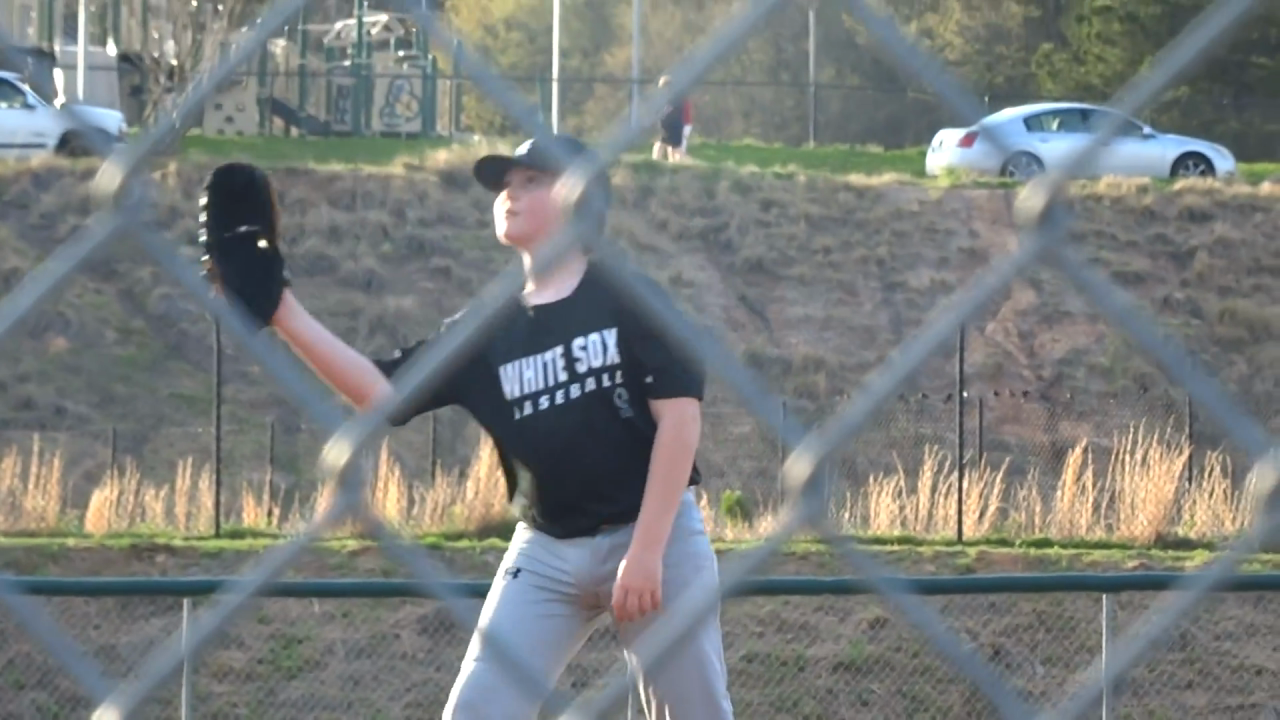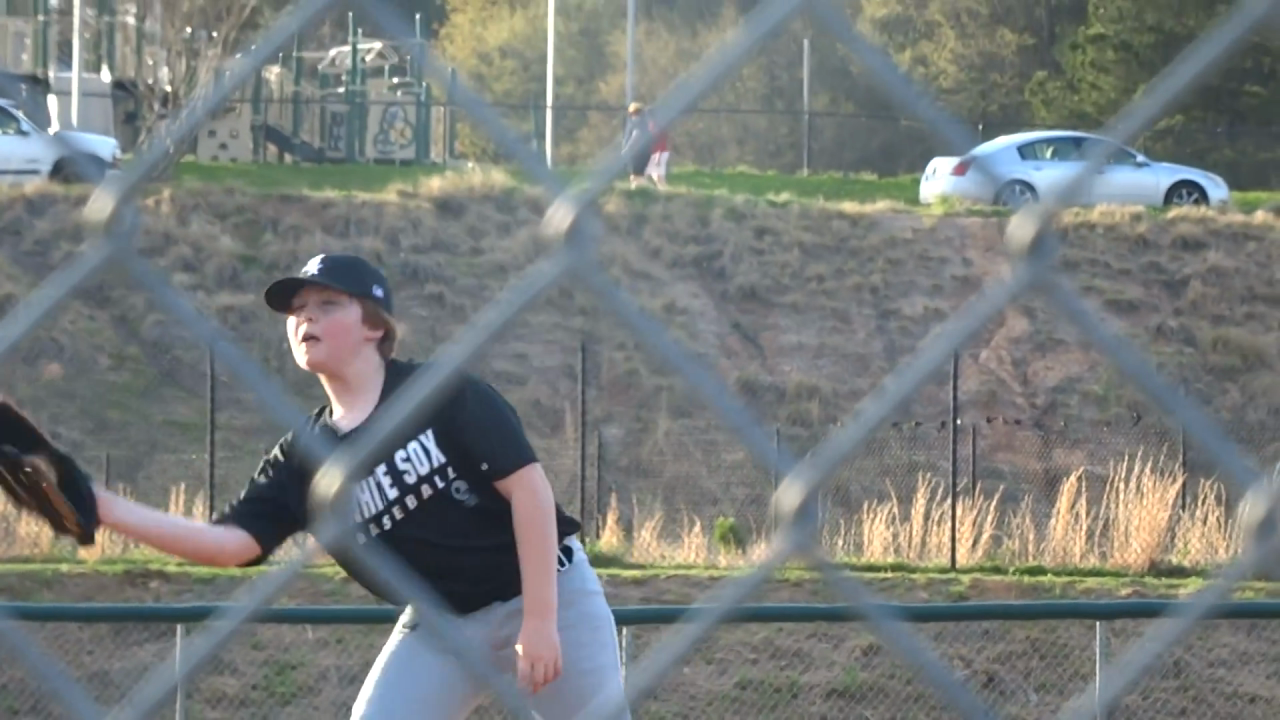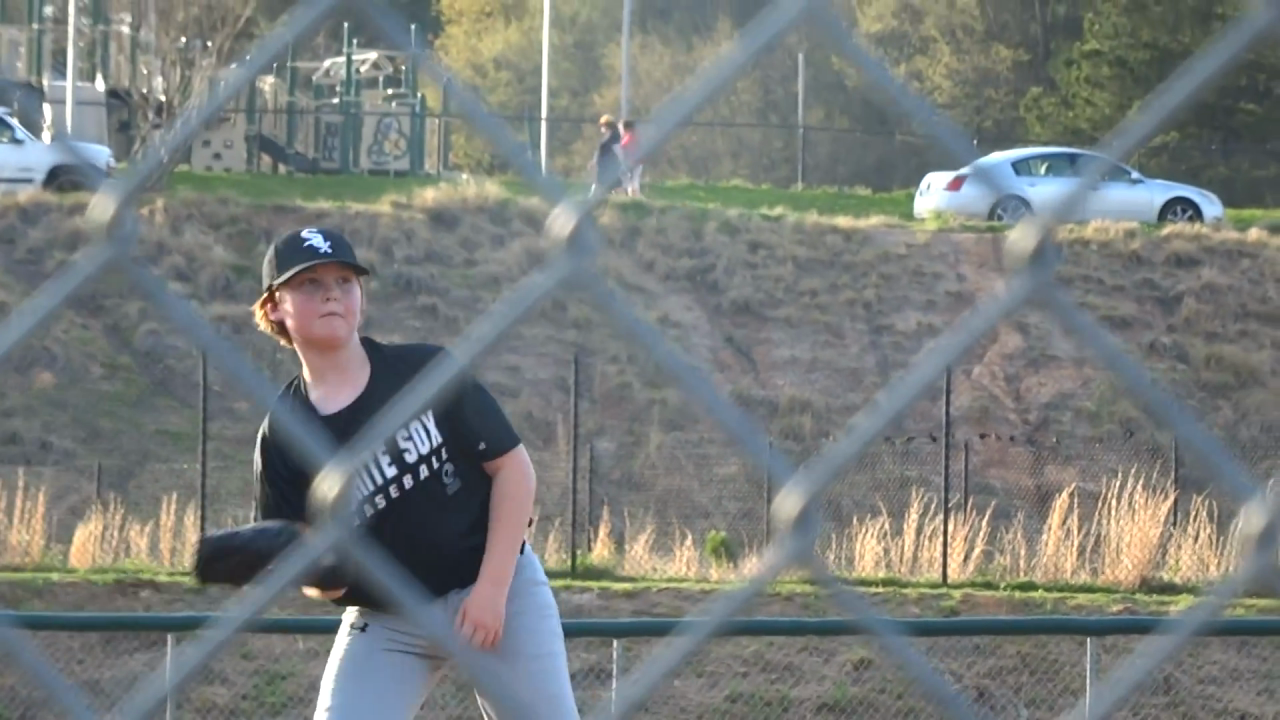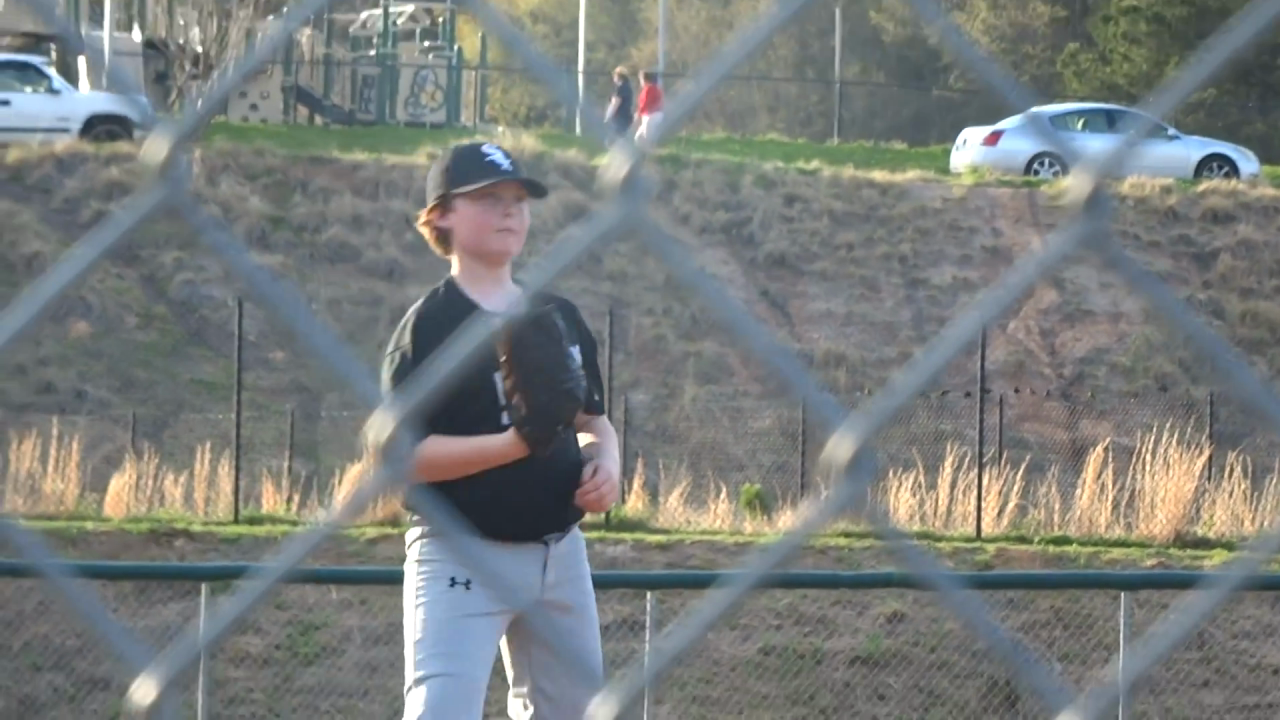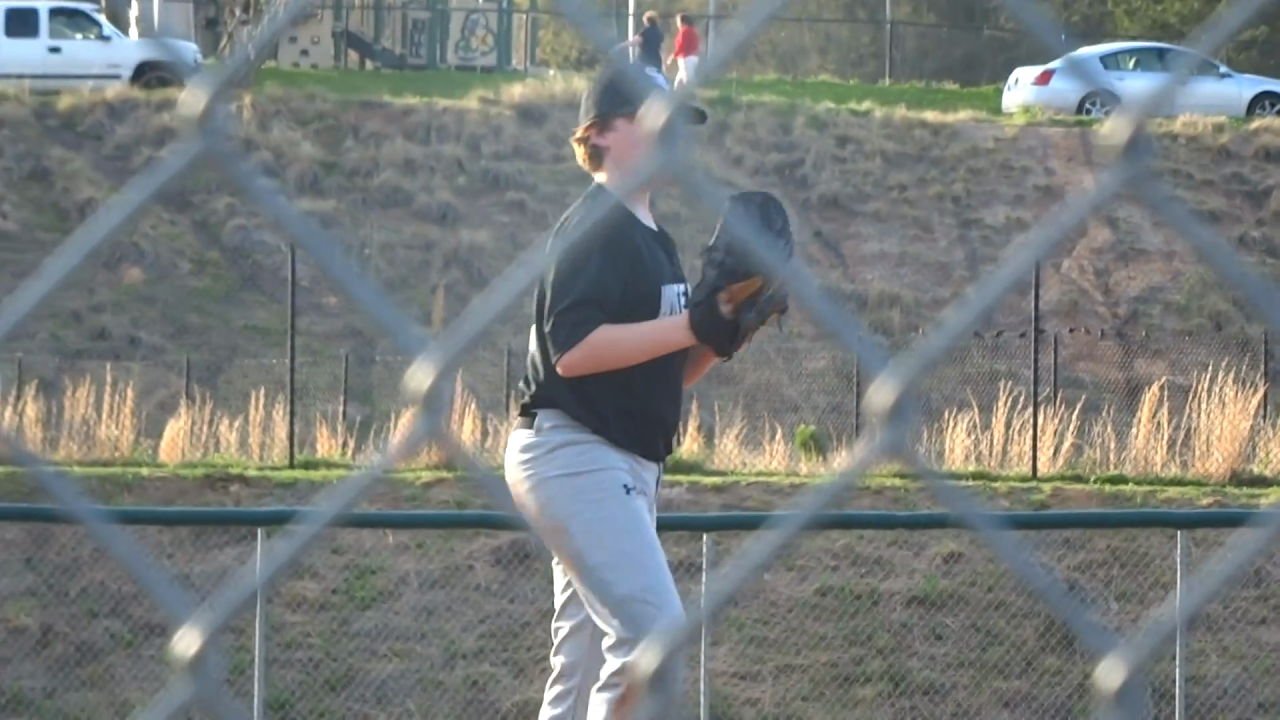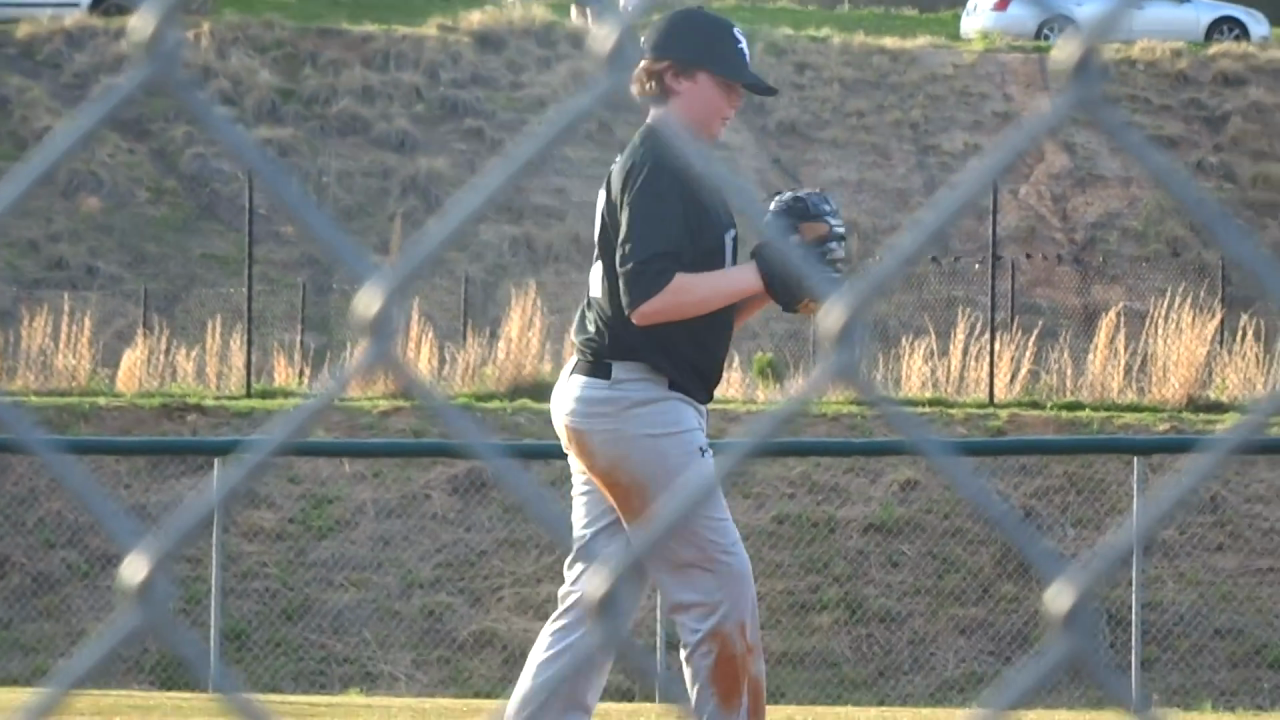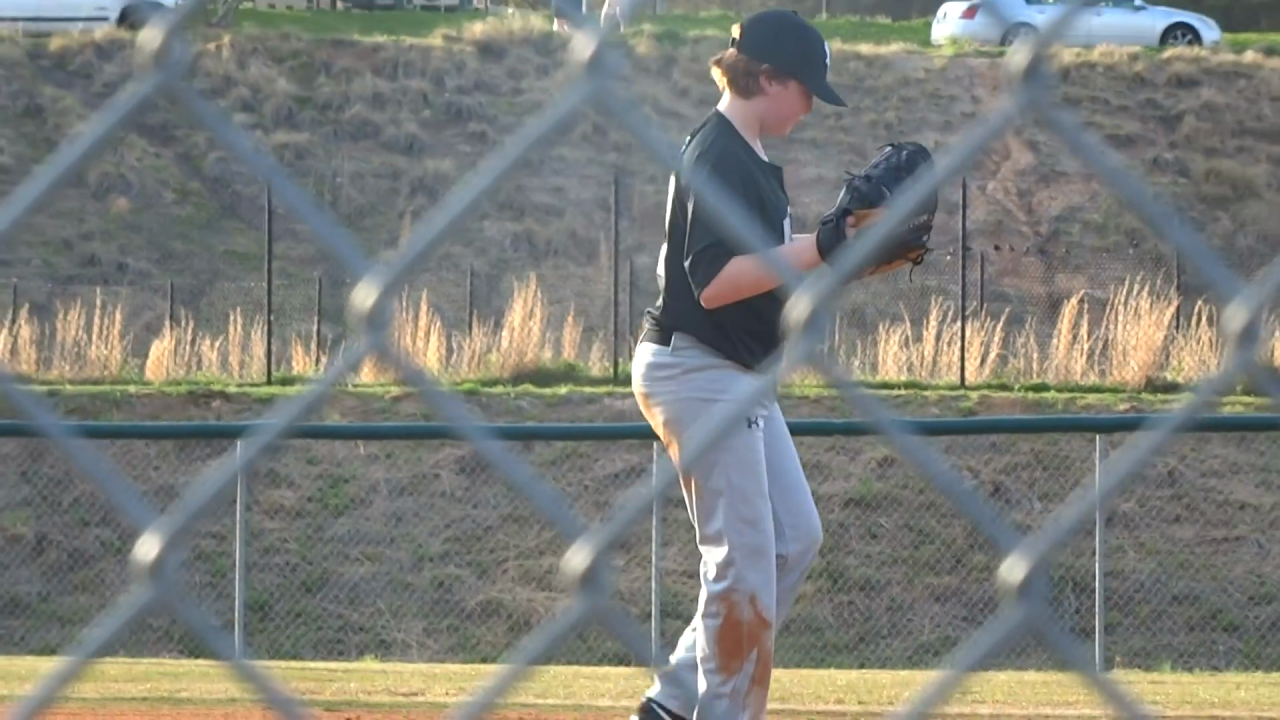
dt=0.3s
person 1, frame 1
left shoulder: (627, 302)
right shoulder: (482, 332)
left elbow: (679, 417)
right elbow: (377, 390)
left wrist: (648, 549)
right wrist: (280, 306)
left hip: (654, 537)
right hip: (547, 549)
person 1, frame 2
left shoulder: (445, 393)
right shoulder: (308, 452)
left elbow: (528, 488)
right elbow: (230, 542)
left wrist: (540, 619)
right wrist: (104, 506)
left hip: (550, 594)
person 1, frame 3
left shoulder: (431, 371)
right shoulder: (283, 435)
left elbow: (513, 467)
left wrist: (493, 587)
left hip: (498, 591)
right hip: (387, 615)
person 1, frame 4
left shoulder: (559, 315)
right shoulder: (429, 326)
left elbow: (593, 419)
right elbow: (407, 459)
left wrist: (606, 464)
right wrist: (520, 441)
left hip: (561, 552)
right hip: (461, 560)
person 1, frame 5
left shoulder: (655, 239)
right shoulder: (595, 227)
right elbow: (574, 349)
left wrist: (713, 333)
right wrist: (693, 324)
left hip: (624, 467)
right hip: (573, 457)
left knee: (592, 657)
right knee: (653, 635)
person 1, frame 6
left shoulder: (675, 171)
right shoulder: (656, 170)
left elbow: (709, 313)
right elbow: (650, 299)
left wrist: (769, 283)
right wrist: (761, 274)
left hip: (613, 403)
right hip: (638, 405)
left knee: (594, 597)
right knee: (720, 591)
person 1, frame 7
left shoulder: (748, 158)
right shoulder: (718, 157)
left elbow: (769, 269)
right elbow: (715, 281)
left wrist: (840, 248)
right wrist: (822, 247)
left hip: (738, 378)
right hip: (698, 374)
left knee: (794, 539)
right knee: (743, 558)
